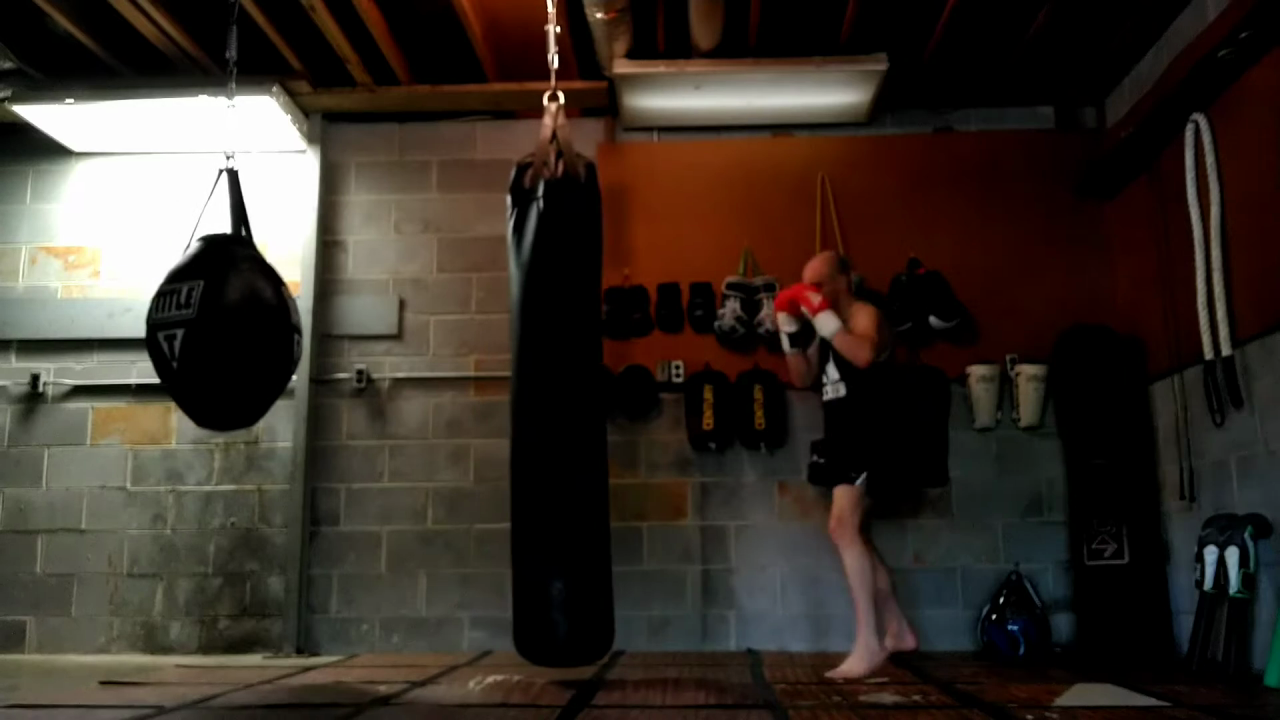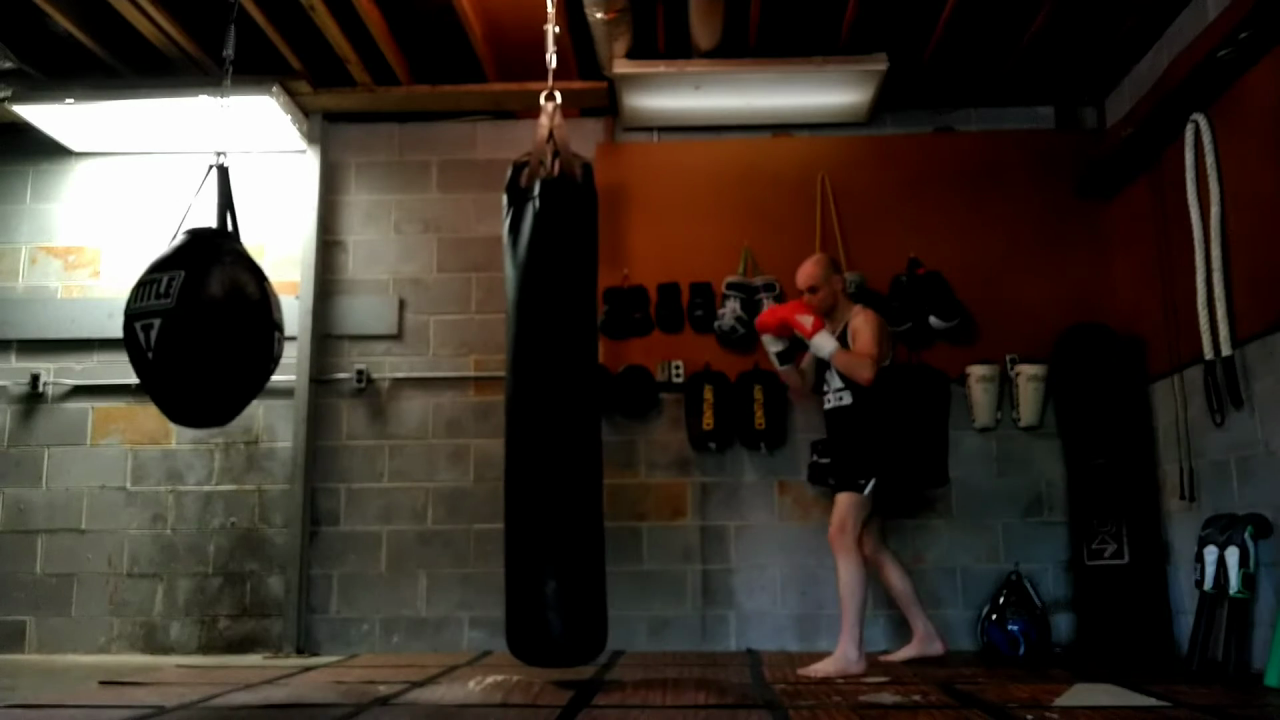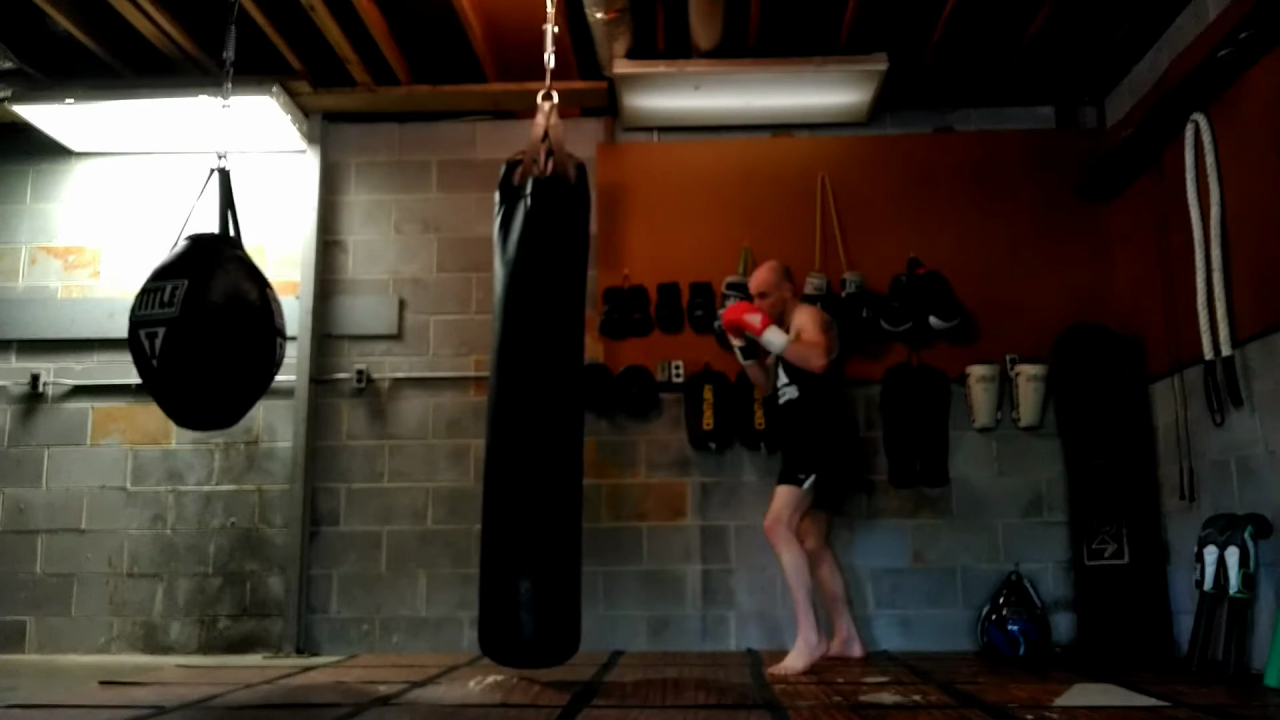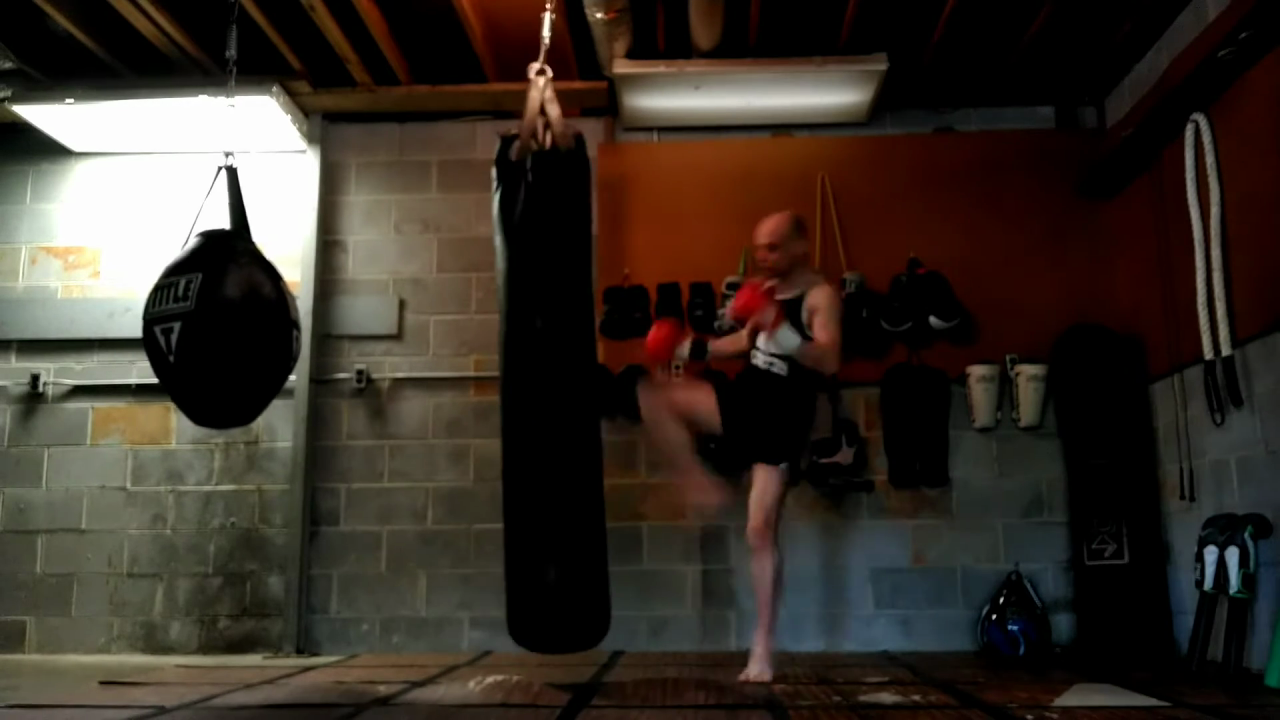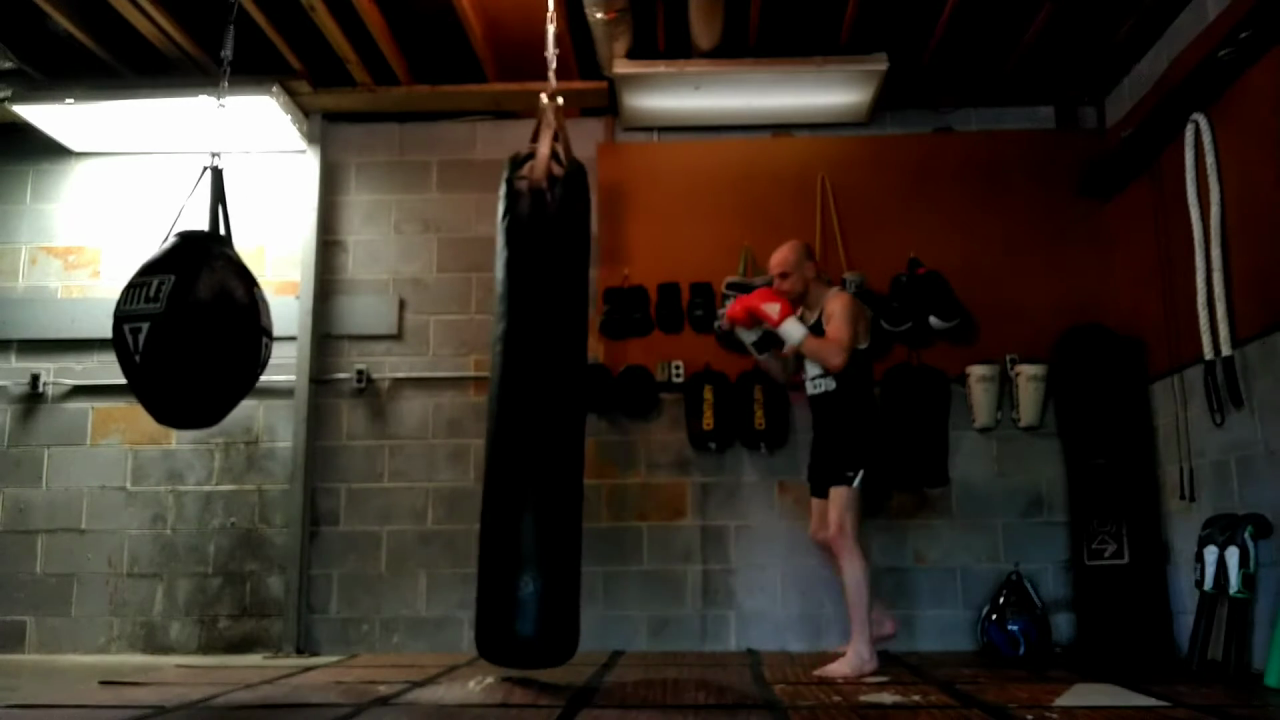
dt=1s
person 1, frame 1
left shoulder: (864, 314)
right shoulder: (827, 323)
left elbow: (864, 356)
right elbow: (803, 377)
left wrist: (821, 315)
right wrist: (790, 322)
left hip: (865, 439)
right hip: (842, 442)
left knee: (841, 527)
right knee: (856, 538)
left ankle: (867, 645)
right ankle: (898, 631)
person 1, frame 2
left shoulder: (864, 320)
right shoulder: (822, 326)
left elbow: (866, 372)
right elbow: (804, 385)
left wrist: (815, 335)
right wrist: (777, 345)
left hip: (871, 448)
right hip: (850, 450)
left knee: (841, 536)
right knee: (871, 548)
left ankle: (849, 652)
right ankle: (924, 635)
person 1, frame 3
left shoulder: (809, 317)
right shoulder: (787, 328)
left elbow: (818, 361)
right elbow: (768, 383)
left wrist: (765, 332)
right wrist: (744, 343)
left hip: (818, 445)
right hip: (808, 448)
left knee: (778, 525)
right knee: (813, 544)
left ankle: (809, 638)
right ankle: (846, 637)
person 1, frame 4
left shoulder: (822, 296)
right shoulder: (767, 291)
left elbow: (828, 362)
left wrist: (777, 329)
right wrist: (691, 349)
left hip: (784, 417)
right hip: (746, 400)
left knee: (760, 528)
right knee: (654, 393)
left ankle: (762, 645)
right ankle: (702, 485)
person 1, frame 5
left shoulder: (839, 303)
right shoulder: (802, 312)
left elbow: (837, 359)
right elbow: (784, 370)
left wrist: (782, 323)
right wrist: (751, 335)
left hip: (853, 432)
right hip: (828, 433)
left knee: (839, 533)
right knee: (824, 534)
left ankle: (860, 651)
right ankle: (875, 617)
